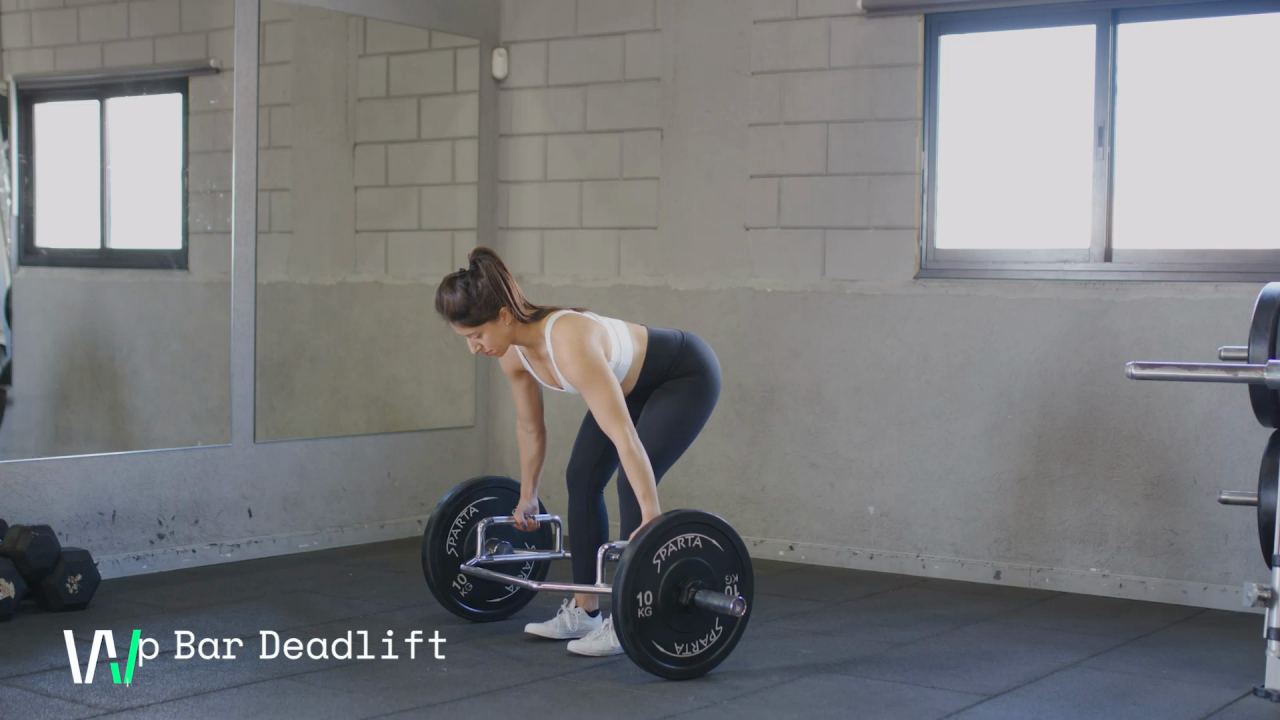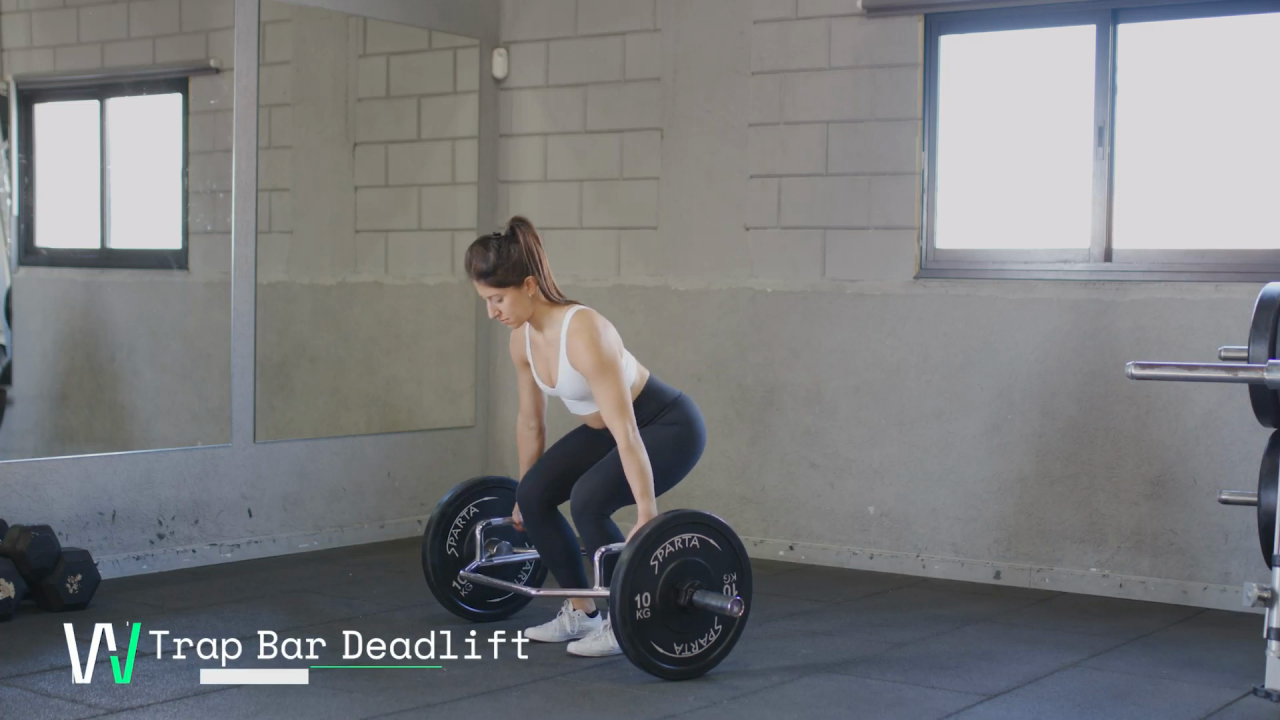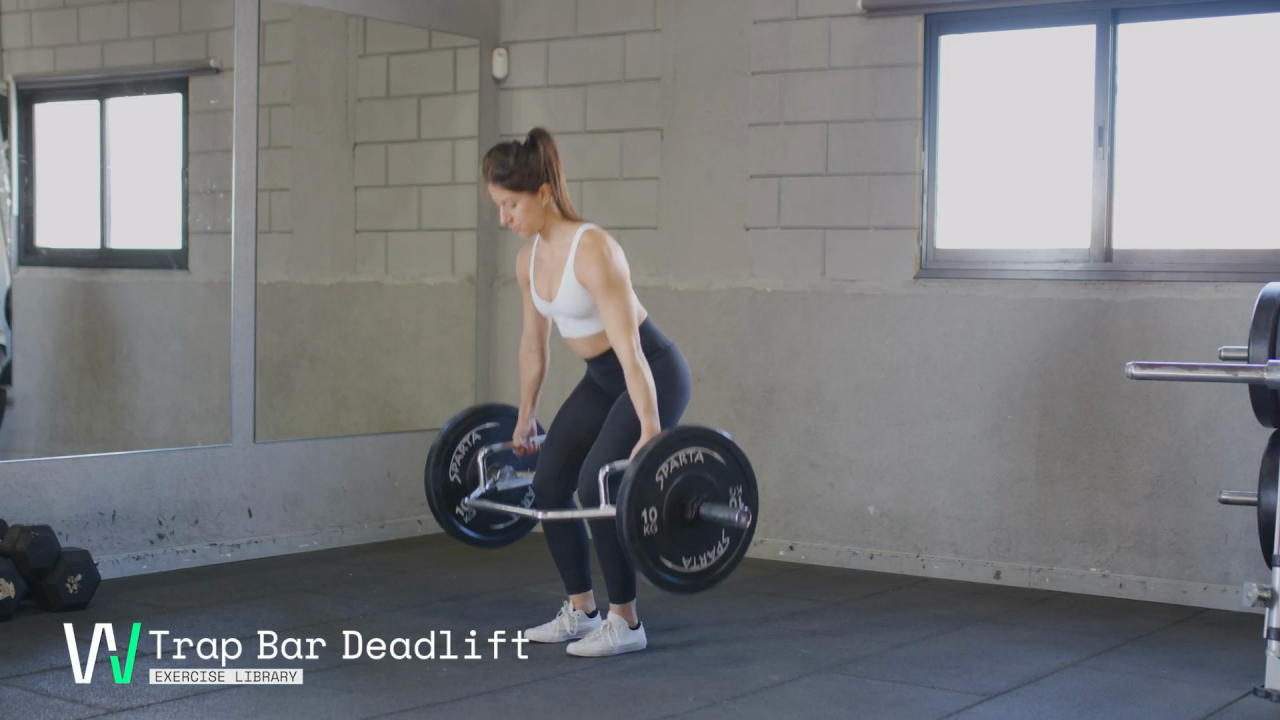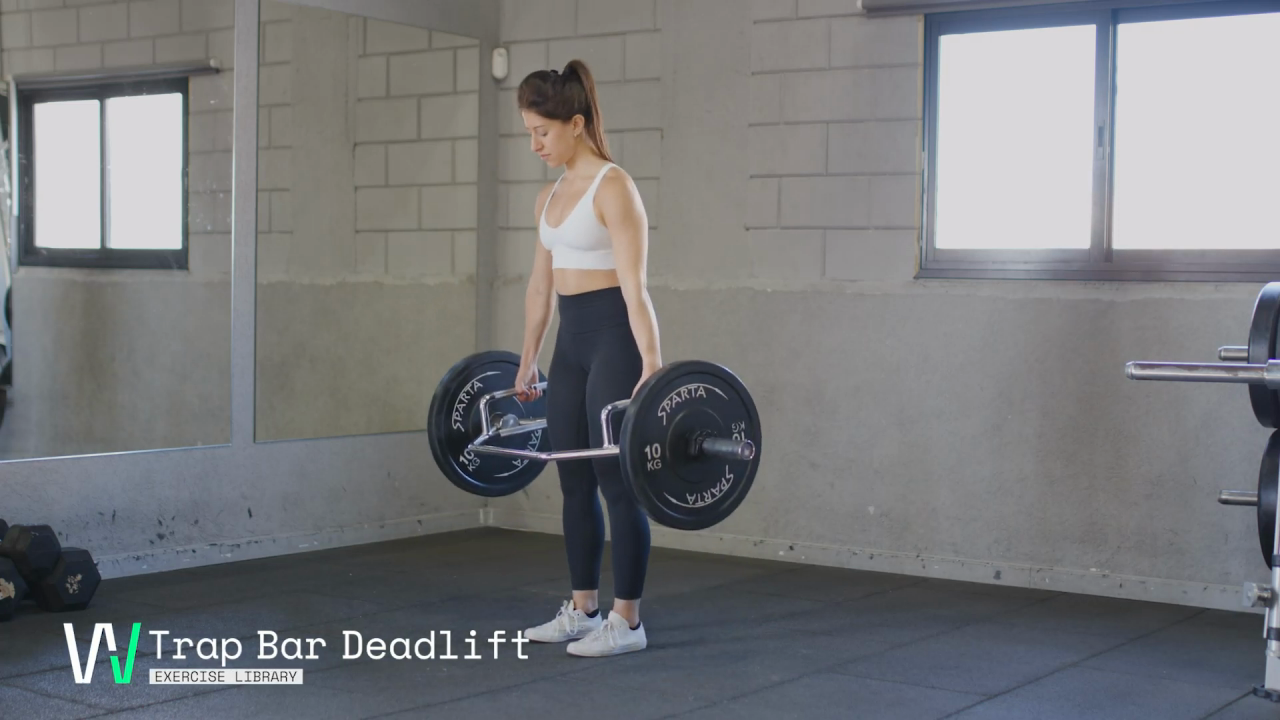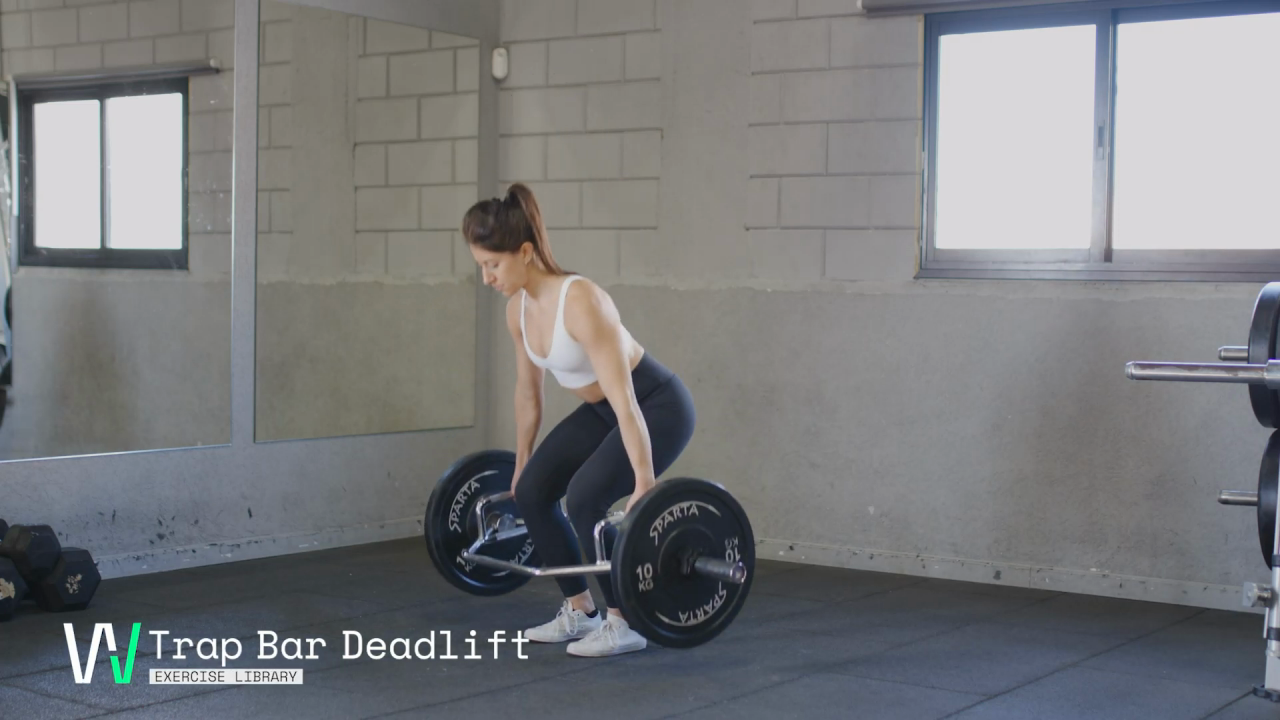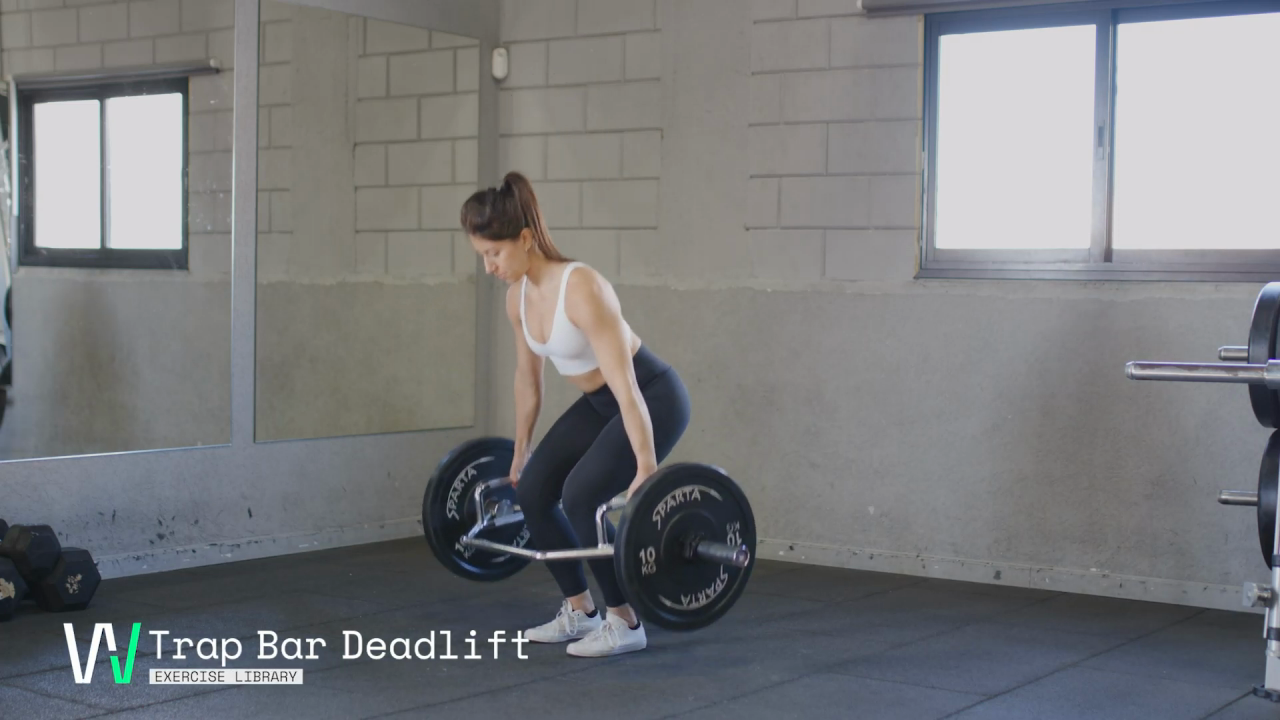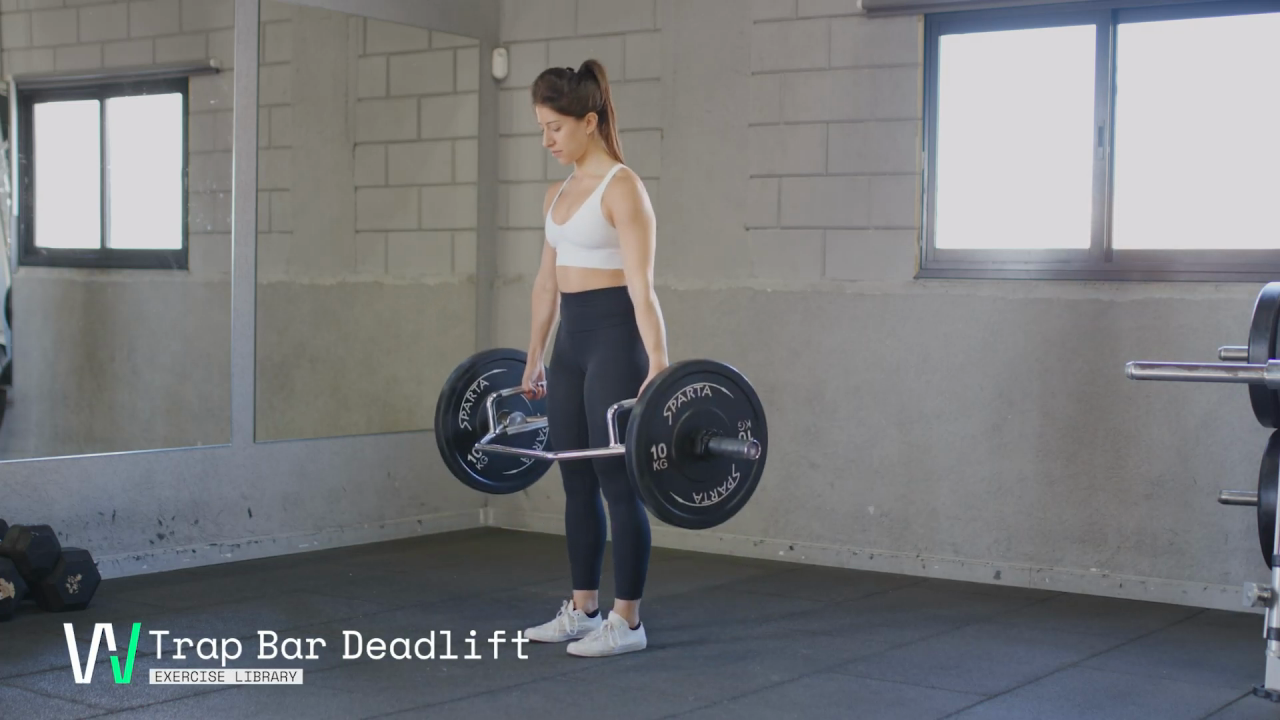
dt=0.7s
person 1, frame 1
left shoulder: (569, 343)
right shoulder: (513, 352)
left elbow: (622, 436)
right elbow: (530, 427)
left wrist: (652, 518)
right wrist: (527, 497)
left hip: (686, 375)
right hip: (632, 382)
left knee: (632, 484)
right knee: (582, 478)
right ankle: (583, 611)
person 1, frame 2
left shoulder: (584, 333)
right shoulder: (523, 338)
left elbow: (626, 433)
right elbow: (530, 422)
left wrist: (647, 517)
right wrist: (520, 497)
left hip: (669, 424)
right hip: (606, 428)
left knee: (588, 500)
right knee: (533, 496)
right ankle: (581, 611)
person 1, frame 3
left shoulder: (592, 249)
right shoulder: (530, 257)
left elbow: (629, 347)
right elbow: (533, 344)
left wrist: (652, 438)
right wrist: (525, 420)
left hip: (651, 375)
right hip: (599, 379)
left knee: (599, 490)
right knee: (548, 486)
left ankle: (625, 622)
right ankle: (580, 610)
person 1, frame 4
left shoulder: (614, 187)
right shoulder: (551, 195)
left elbow: (635, 287)
right elbow: (541, 284)
left wrist: (652, 369)
right wrist: (527, 361)
left hip: (615, 340)
right hip: (571, 343)
left knee: (617, 484)
right knee: (576, 483)
left ankle: (626, 622)
right ankle: (582, 610)
person 1, frame 5
left shoulder: (582, 302)
right shoulder: (518, 307)
left elbow: (625, 401)
right elbow: (528, 391)
left wrist: (645, 485)
right wrist: (521, 465)
left hip: (658, 407)
right hip: (600, 410)
left knee: (585, 498)
right knee: (532, 492)
left ankle: (627, 621)
right ankle: (580, 610)
person 1, frame 6
left shoulder: (583, 290)
right shoulder: (519, 297)
left elbow: (627, 388)
right elbow: (527, 378)
left wrist: (646, 473)
right wrist: (520, 454)
left hip: (653, 398)
right hip: (599, 403)
left knee: (581, 495)
right knee: (531, 491)
left ankle: (625, 621)
right ankle: (579, 610)
person 1, frame 7
left shoulder: (622, 188)
right shoulder: (559, 193)
left elbow: (642, 288)
right elbow: (547, 282)
left wrist: (658, 369)
right wrist: (534, 358)
left hip: (616, 339)
right hip: (571, 343)
left knee: (618, 483)
right knee: (578, 482)
left ankle: (627, 623)
right ankle: (582, 609)
